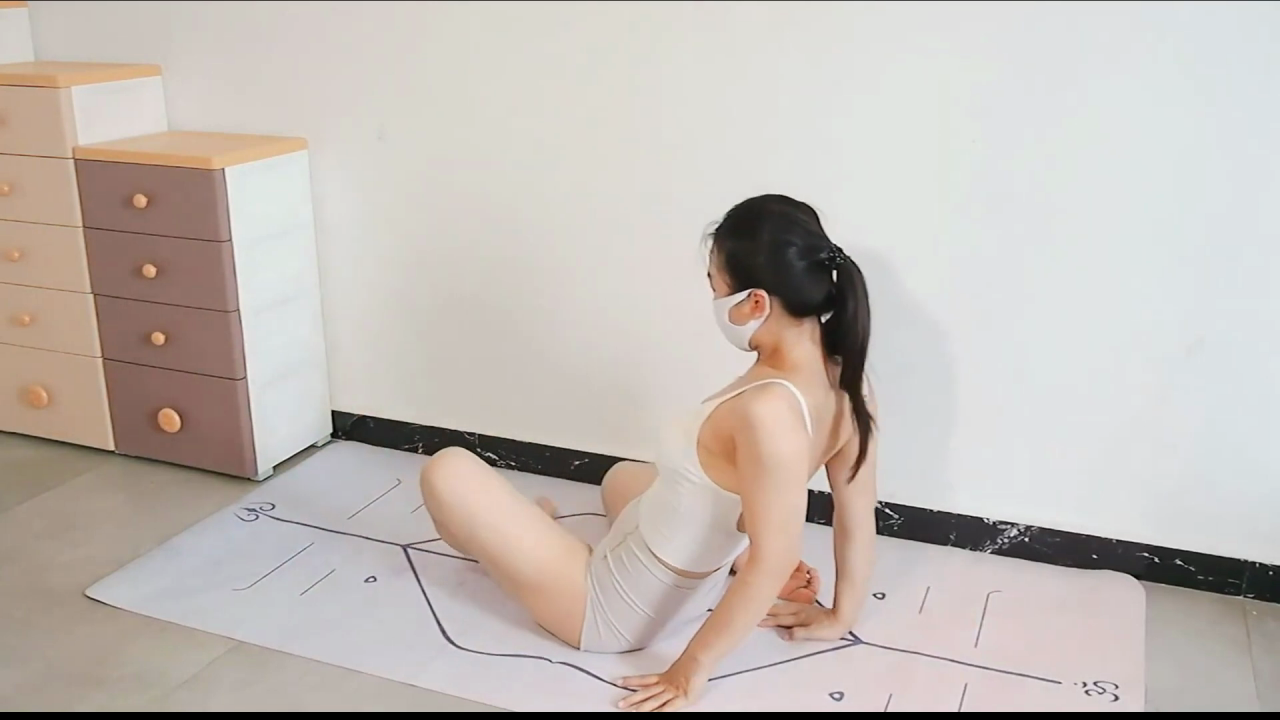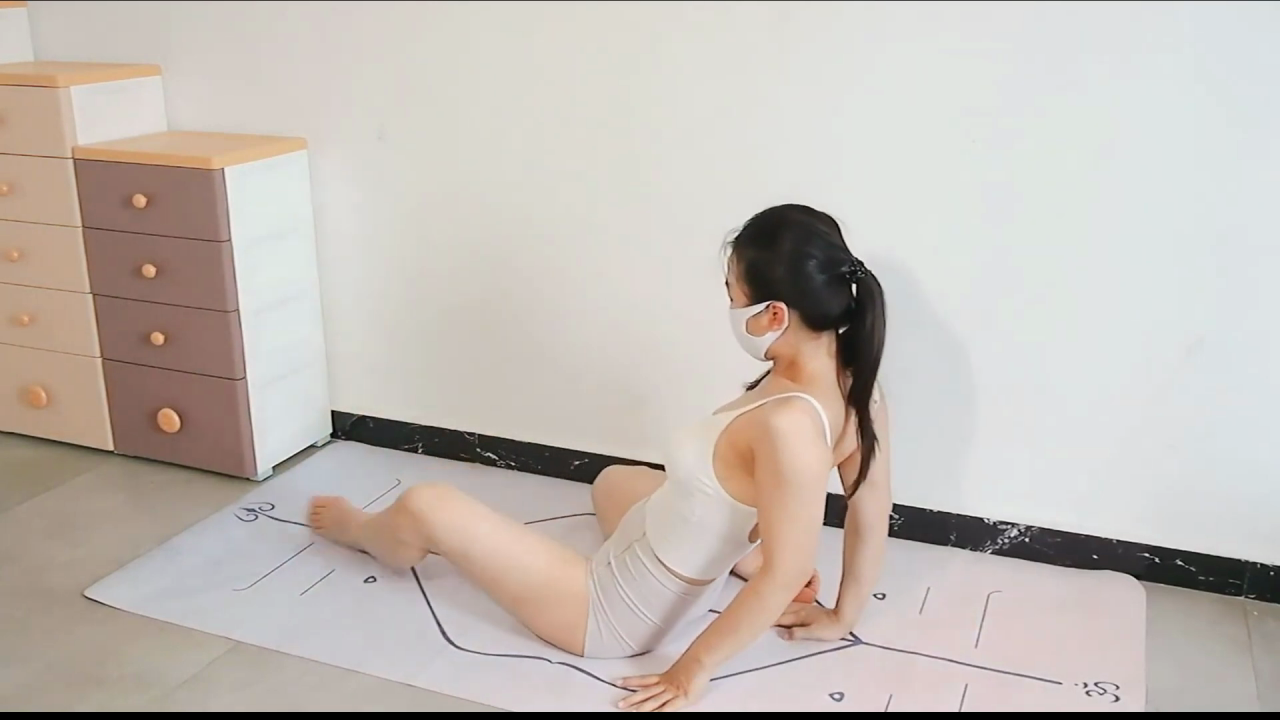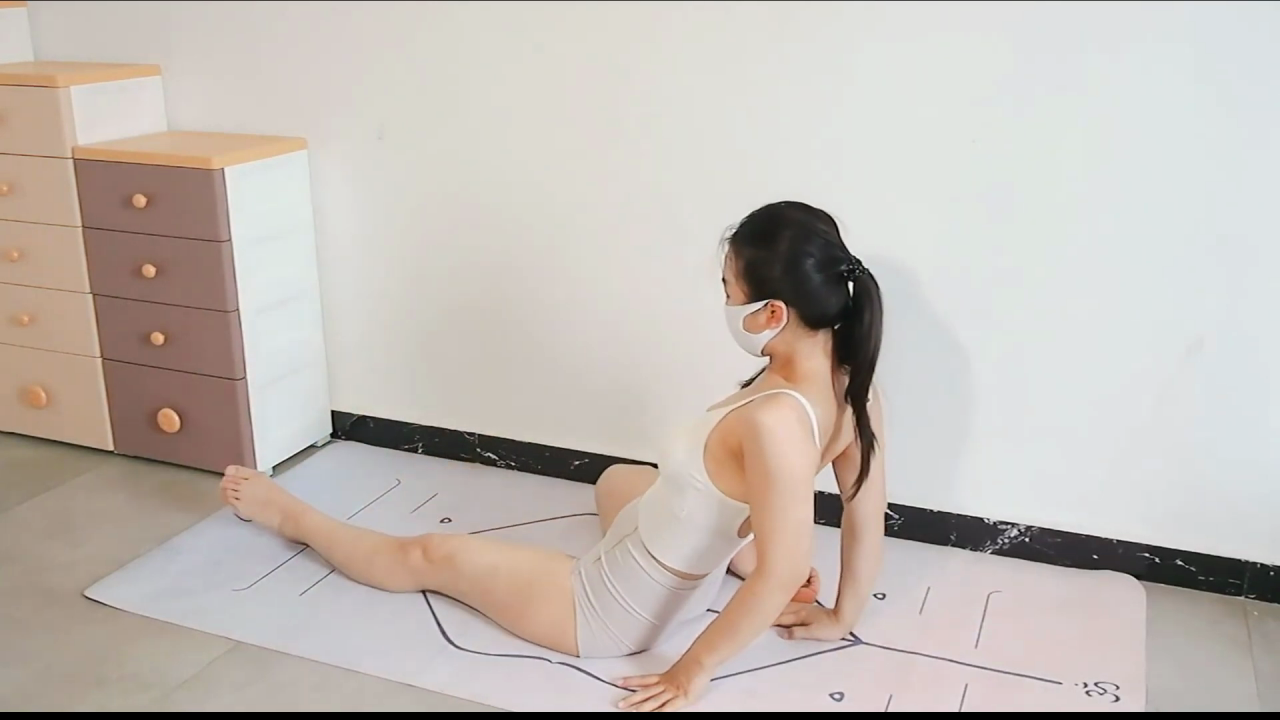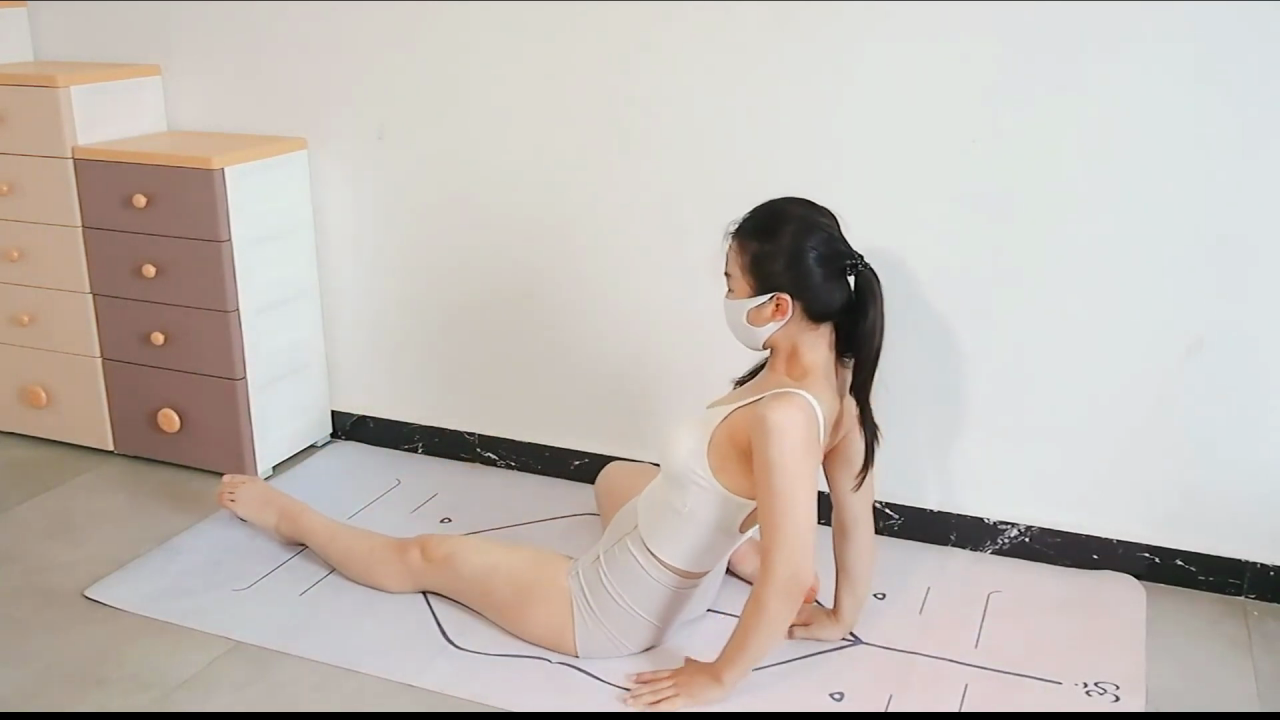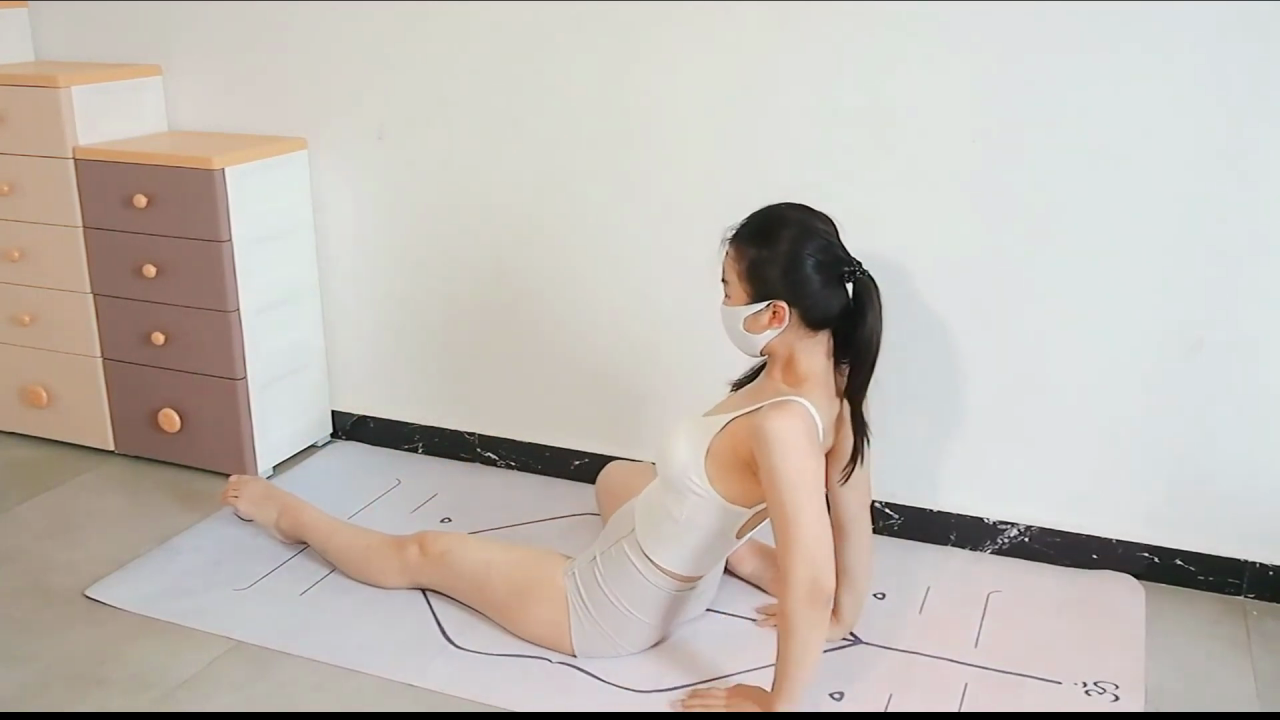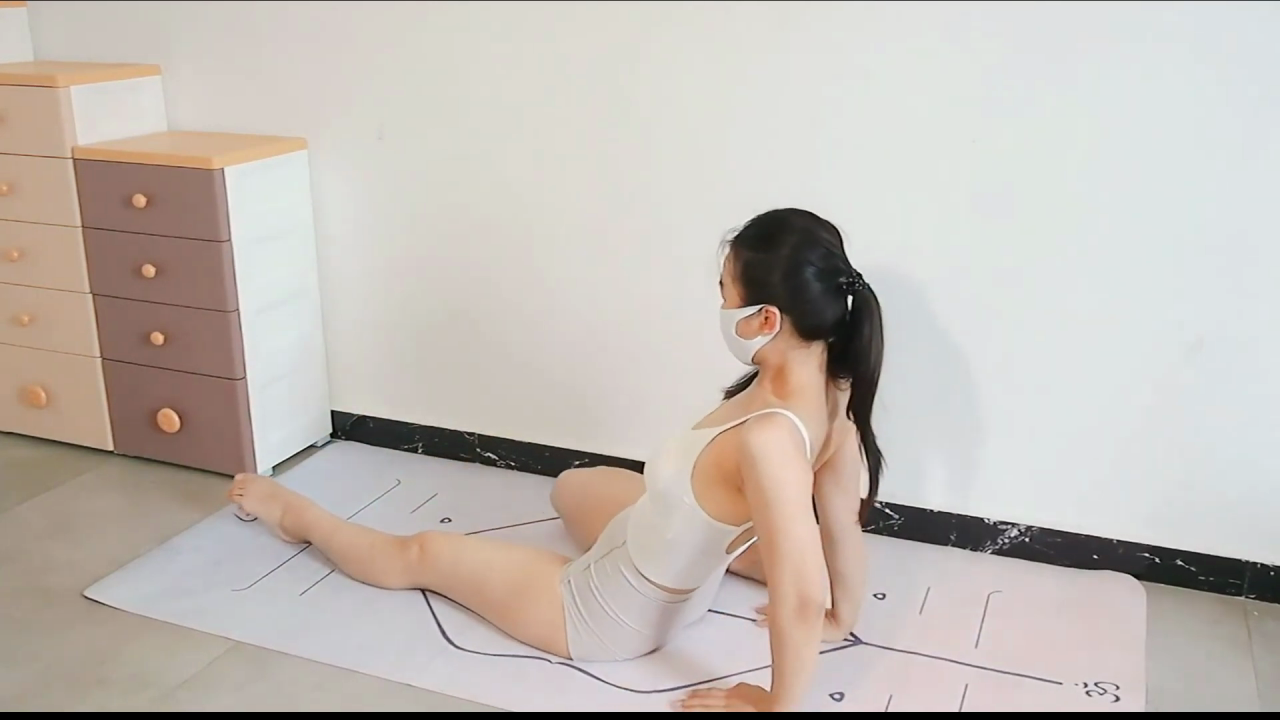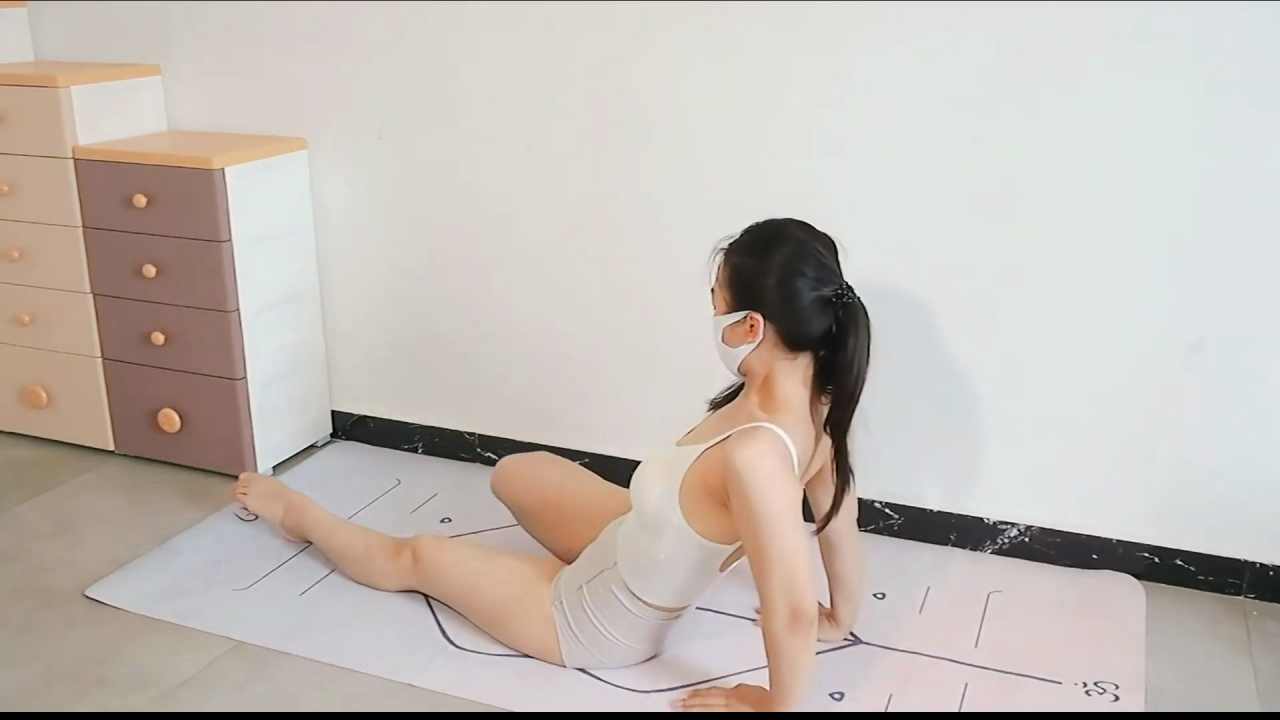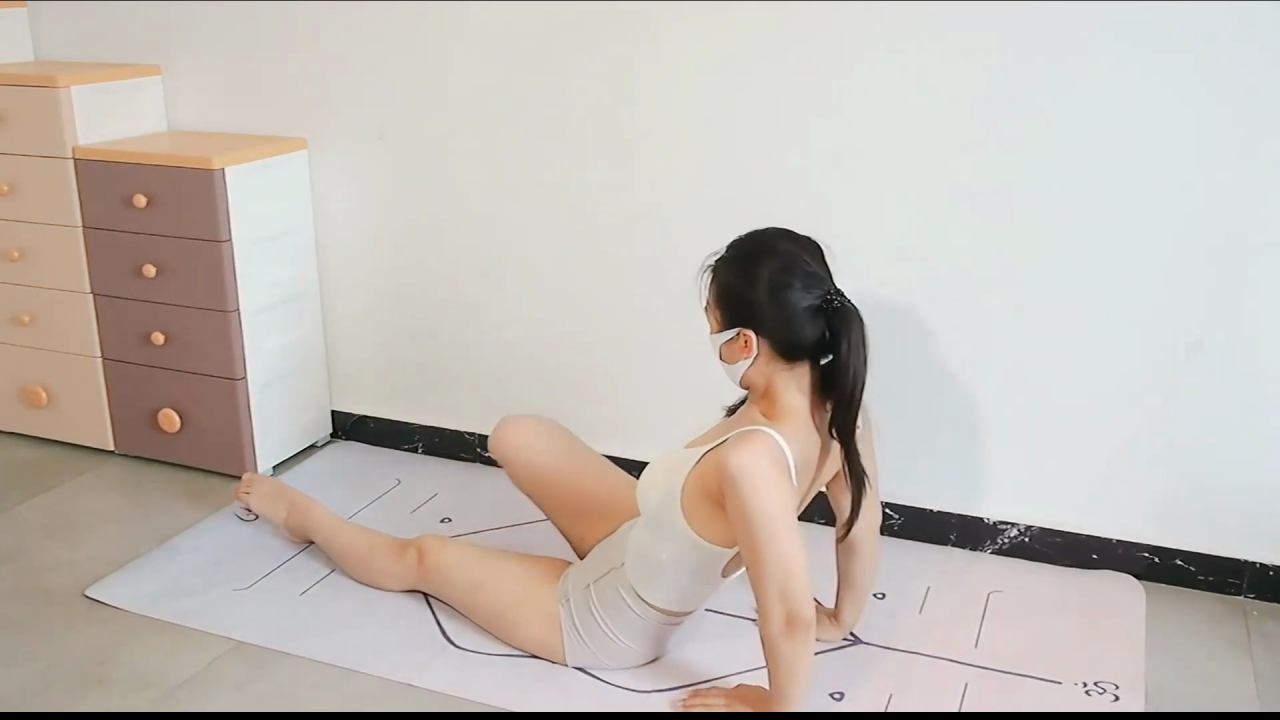
dt=0.4s
person 1, frame 1
left shoulder: (769, 411)
right shoulder: (841, 377)
left elbow: (773, 563)
right elbow: (857, 502)
left wrist: (692, 668)
right wrist: (839, 614)
left hip: (612, 608)
right hip: (687, 584)
left knee: (447, 472)
right knee: (624, 476)
left ankle: (488, 547)
person 1, frame 2
left shoulder: (788, 423)
right shoulder: (848, 382)
left elbow: (785, 574)
right elbow: (870, 507)
left wrist: (694, 669)
right wrist: (837, 614)
left hip: (618, 611)
right hip: (684, 579)
left knee: (428, 504)
right knee: (615, 482)
left ankle: (356, 527)
person 1, frame 3
left shoulder: (776, 420)
right shoulder: (848, 381)
left elbow: (780, 577)
right elbow: (866, 510)
left wrist: (692, 670)
right wrist: (841, 615)
left hip: (616, 611)
right hip: (686, 580)
left knee: (430, 557)
right knee: (617, 479)
left ankle: (290, 515)
person 1, frame 4
left shoulder: (783, 416)
right shoulder: (839, 376)
left elbow: (793, 577)
right elbow: (854, 505)
left wrist: (720, 676)
right wrist: (841, 615)
left hip: (618, 610)
right hip: (685, 580)
left knee: (429, 558)
right knee: (617, 476)
left ankle: (290, 518)
right ankle: (749, 556)
person 1, frame 5
left shoulder: (782, 425)
right shoulder: (832, 378)
left elbow: (814, 586)
right elbow: (852, 506)
left wrist: (776, 704)
right wrist: (843, 616)
left hip: (615, 608)
right hip: (681, 580)
left knee: (427, 553)
right knee: (618, 476)
left ankle: (292, 516)
right ankle: (759, 563)
person 1, frame 6
left shoulder: (768, 438)
right shoulder: (830, 388)
left elbow: (803, 600)
right elbow: (842, 510)
left wrist: (775, 705)
right wrist: (842, 618)
left hip: (613, 614)
right hip: (681, 575)
left knee: (425, 554)
right knee: (572, 487)
left ankle: (296, 515)
right ankle: (760, 554)
person 1, frame 7
left shoulder: (754, 454)
right shoulder: (817, 397)
left elbow: (793, 610)
right elbow: (837, 514)
left wrist: (778, 706)
right wrist: (841, 618)
left hip: (602, 624)
right hip: (632, 540)
left knee: (419, 556)
right knee: (512, 474)
left ankle: (300, 515)
person 1, frame 8
left shoulder: (749, 460)
right shoulder: (837, 406)
left elbow: (790, 615)
right elbow: (862, 522)
left wrist: (778, 705)
right wrist: (840, 618)
left hip: (608, 623)
right hip: (644, 543)
left knee: (422, 557)
right knee: (514, 439)
left ankle: (300, 513)
